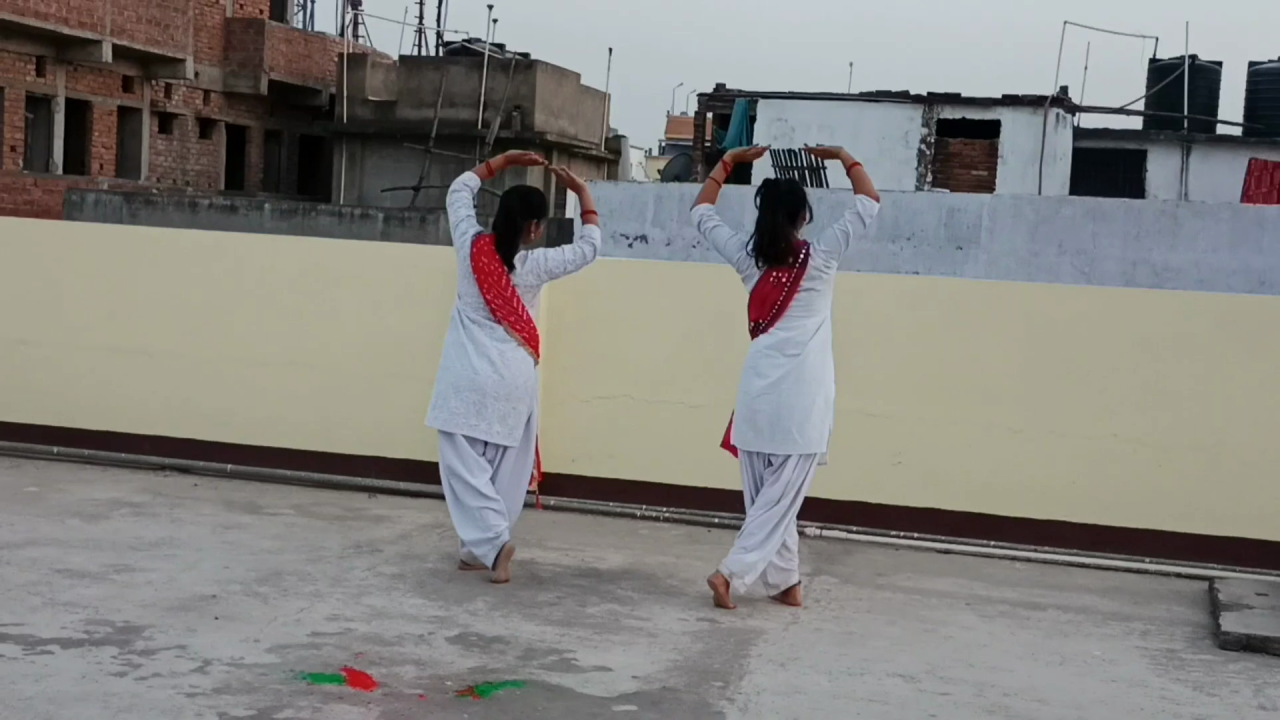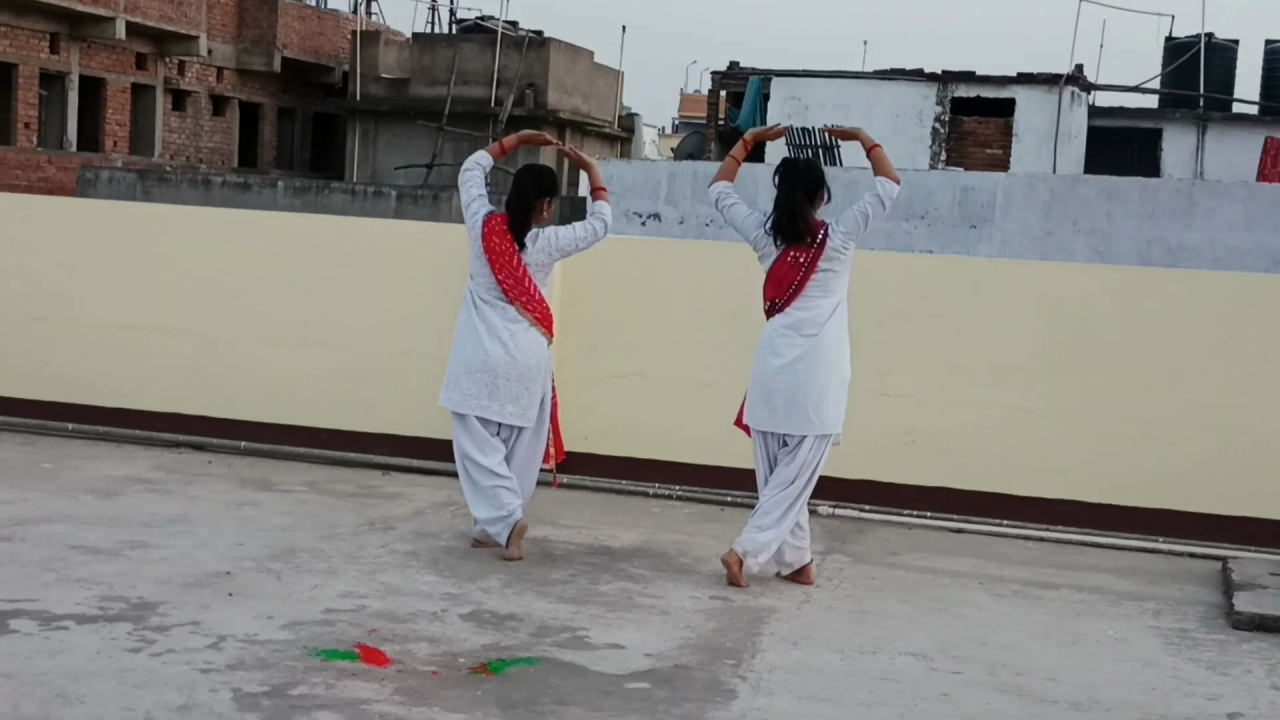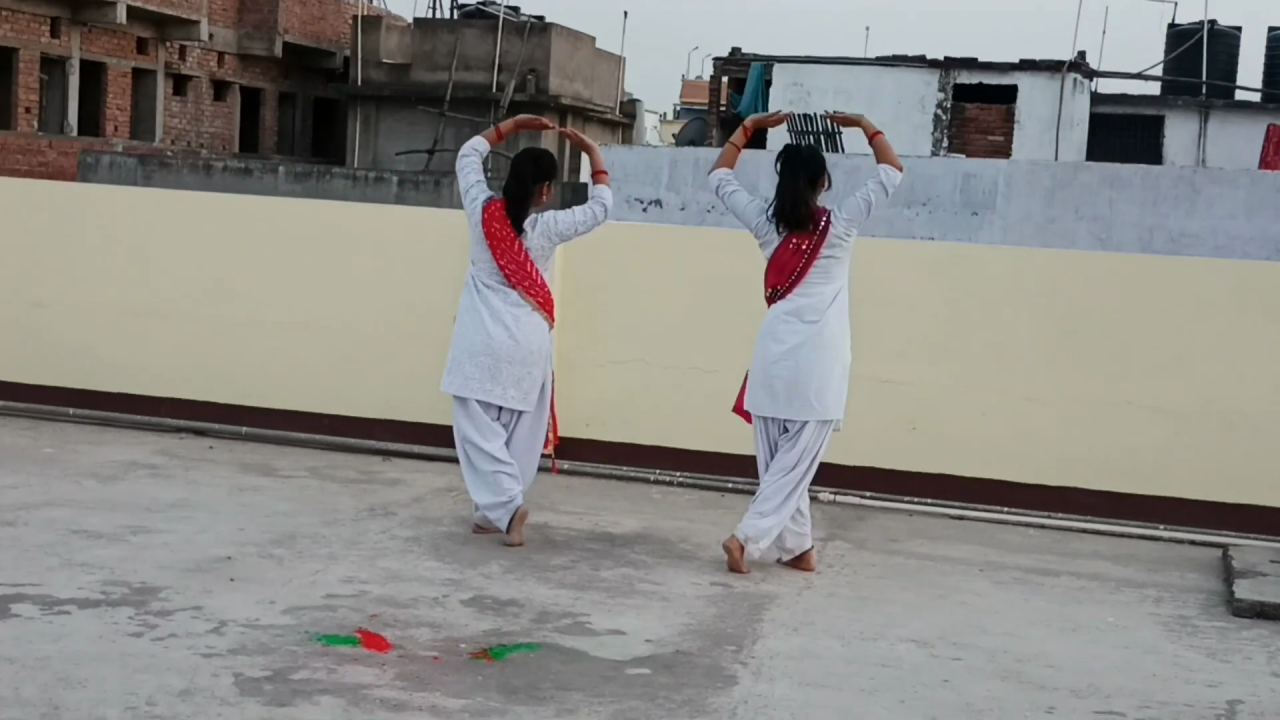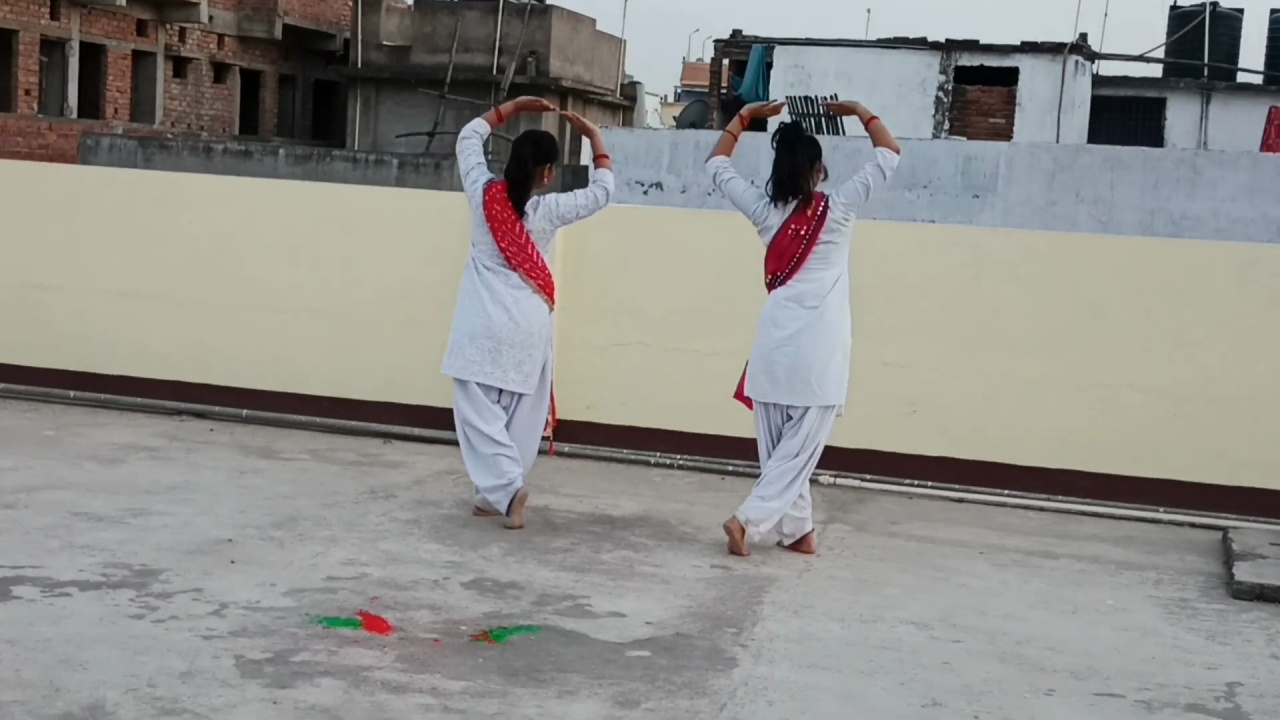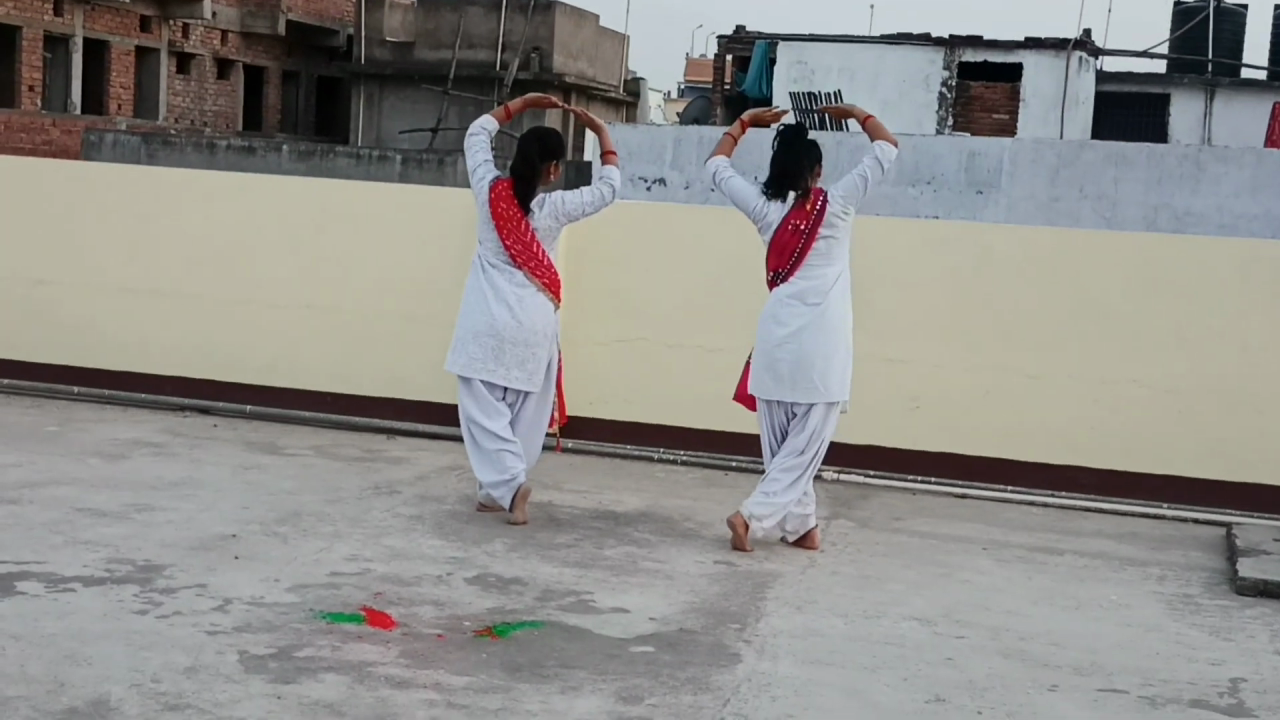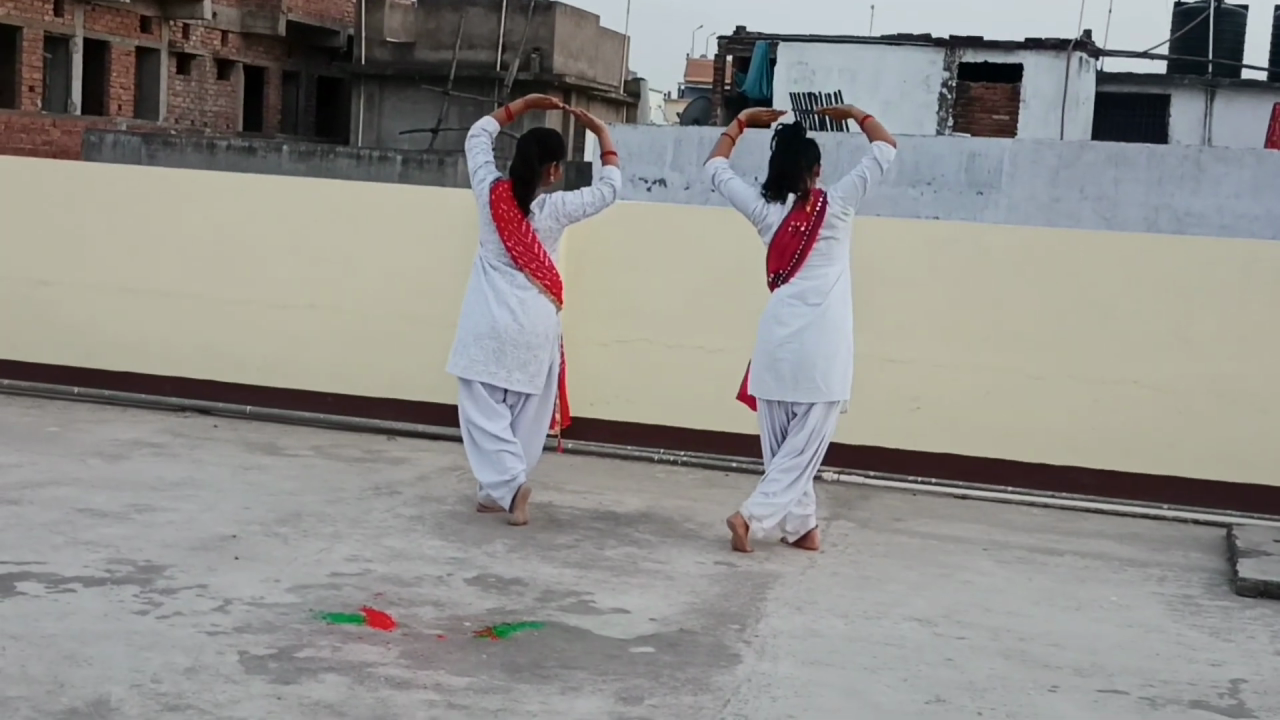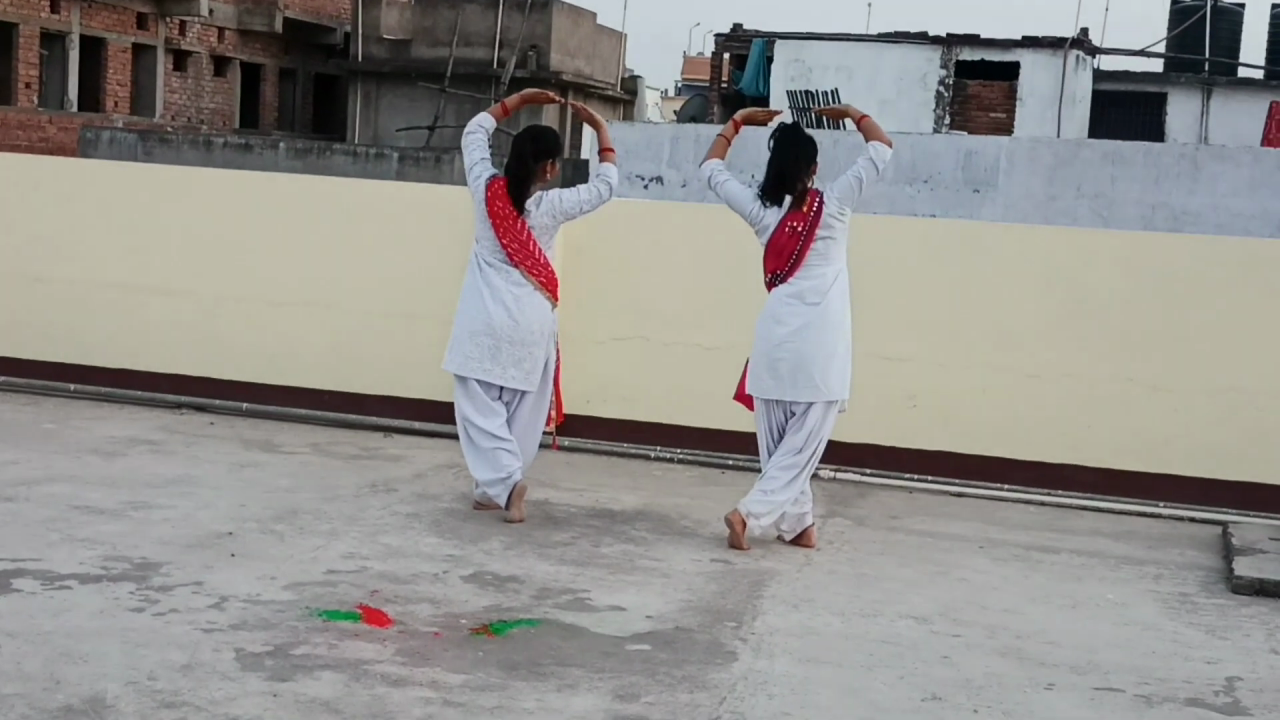
dt=0.5s
person 1, frame 1
left shoulder: (748, 257)
right shoulder: (821, 257)
left elbow: (702, 212)
right elbow: (869, 202)
left wrist: (728, 160)
right wrist: (844, 157)
left hip: (759, 389)
right hip: (802, 395)
left knee: (764, 495)
right knee: (782, 496)
left ankle: (783, 581)
right ankle: (733, 572)
person 1, frame 2
left shoulder: (765, 236)
right shoulder: (839, 238)
left elbow: (720, 189)
right elbow: (889, 185)
left wrist: (749, 140)
right wrist: (863, 139)
left hip: (773, 368)
right hip: (818, 375)
left knee: (777, 474)
right knee: (795, 476)
left ankle: (796, 560)
right ankle: (747, 551)
person 1, frame 3
left shoulder: (766, 223)
right shoulder: (840, 225)
left elbow: (720, 177)
right elbow: (892, 172)
left wrist: (748, 126)
right wrist: (865, 125)
left hip: (775, 354)
right hip: (818, 361)
left knee: (777, 460)
right knee: (797, 461)
left ankle: (796, 547)
right ankle: (748, 537)
person 1, frame 4
left shoulder: (764, 210)
right shoulder: (838, 209)
left elbow: (717, 165)
right elbow: (889, 155)
left wrist: (744, 116)
right wrist: (860, 112)
left hip: (776, 341)
right hip: (820, 347)
left knee: (779, 447)
right knee: (800, 448)
left ankle: (797, 530)
right ankle: (750, 520)
person 1, frame 5
left shoulder: (765, 208)
right shoulder: (837, 204)
left elbow: (717, 165)
right elbow: (887, 148)
left wrist: (745, 121)
right wrist: (856, 113)
left hip: (778, 338)
right hip: (822, 343)
left knee: (781, 443)
right knee: (806, 444)
left ankle: (800, 525)
right ankle: (753, 515)
person 1, frame 6
left shoulder: (764, 209)
right shoulder: (837, 205)
left elbow: (716, 166)
right elbow: (886, 148)
left wrist: (742, 121)
right wrist: (854, 113)
left hip: (778, 338)
right hip: (823, 343)
left knee: (782, 443)
right knee: (805, 444)
left ankle: (800, 526)
right ankle: (752, 516)
person 1, frame 7
left shoulder: (761, 210)
right shoulder: (834, 205)
left elbow: (712, 168)
right elbow: (882, 148)
left wrist: (737, 121)
right wrist: (851, 113)
left hip: (777, 337)
right hip: (821, 342)
left knee: (778, 442)
right knee: (804, 442)
left ankle: (796, 523)
right ankle: (751, 514)
person 2, frame 1
left shoulder: (472, 247)
right shoulder: (535, 265)
left elbow: (459, 190)
right elbow: (589, 246)
left wrist: (503, 160)
right wrist: (582, 192)
left hip: (468, 378)
right hip: (514, 379)
left knee: (465, 464)
right knee: (506, 470)
left ankle: (491, 542)
right ankle: (479, 547)
person 2, frame 2
left shoulder: (483, 226)
right shoulder: (547, 244)
left elbow: (471, 170)
right elbow: (600, 223)
left wrist: (517, 140)
right wrist: (591, 169)
left hip: (480, 357)
right hip: (526, 360)
left knee: (478, 444)
right knee: (519, 449)
left ankle: (504, 520)
right ankle: (491, 526)
person 2, frame 3
left shoulder: (483, 211)
right shoulder: (547, 227)
left elbow: (468, 155)
right elbow: (600, 206)
left wrist: (513, 125)
right wrist: (592, 151)
left hip: (482, 341)
right hip: (528, 344)
left knee: (479, 428)
right knee: (519, 434)
left ankle: (504, 506)
right ankle: (494, 511)
person 2, frame 4
left shoulder: (483, 194)
right shoulder: (548, 210)
left elbow: (468, 136)
right elbow: (601, 191)
left wrist: (513, 107)
right wrist: (593, 135)
left hip: (482, 324)
right hip: (528, 326)
left knee: (479, 410)
right knee: (519, 415)
left ankle: (504, 487)
right ankle: (493, 493)
person 2, frame 5
left shoulder: (490, 191)
right shoulder: (555, 208)
left elbow: (477, 133)
right elbow: (608, 187)
left wrist: (523, 103)
right wrist: (601, 132)
left hip: (487, 321)
right hip: (534, 324)
left knee: (484, 407)
right knee: (525, 414)
left ankle: (507, 484)
right ankle: (499, 489)
person 2, frame 6
left shoulder: (490, 192)
right shoulder: (557, 209)
left elbow: (478, 135)
right elbow: (609, 187)
left wrist: (524, 105)
right wrist: (601, 132)
left hip: (489, 322)
right hip: (535, 325)
left knee: (484, 409)
right knee: (526, 415)
left ankle: (507, 484)
right ankle: (499, 489)
person 2, frame 7
left shoulder: (486, 189)
right shoulder: (552, 206)
left elbow: (475, 131)
right elbow: (605, 185)
left wrist: (519, 99)
right wrist: (601, 128)
left hip: (484, 319)
right hip: (530, 323)
left knee: (480, 406)
right knee: (522, 413)
left ankle: (503, 482)
right ankle: (497, 487)
